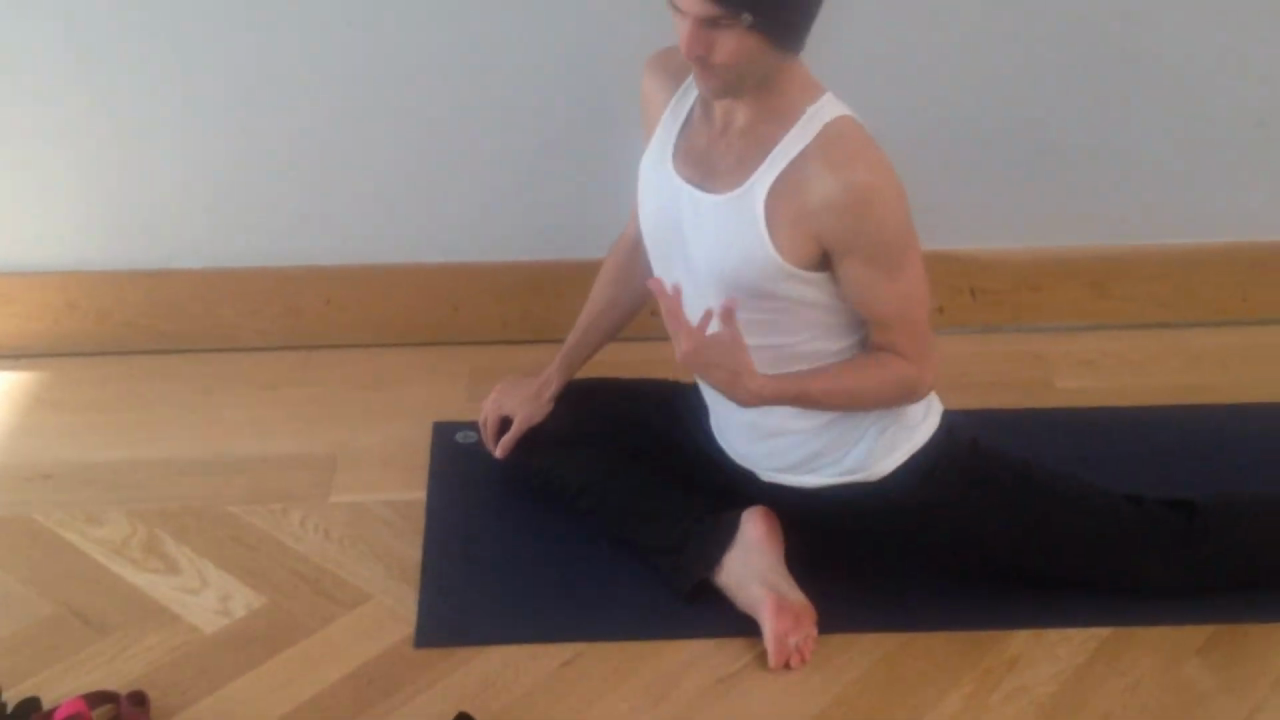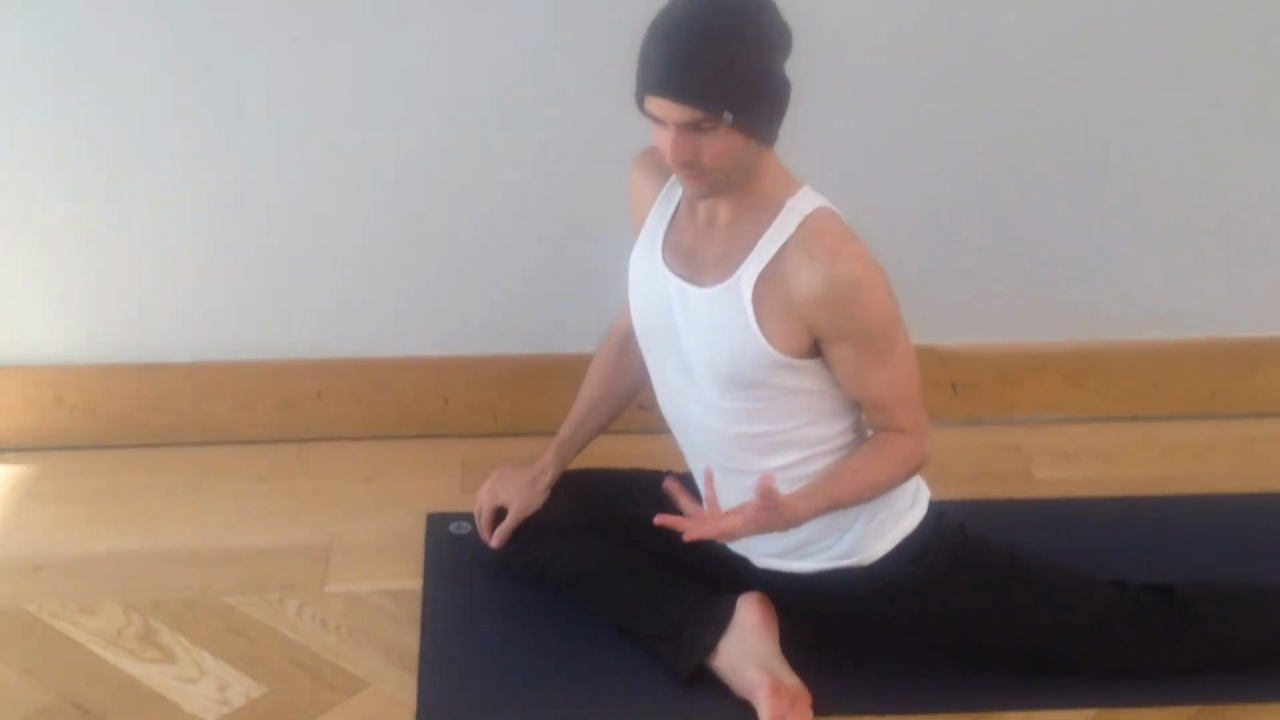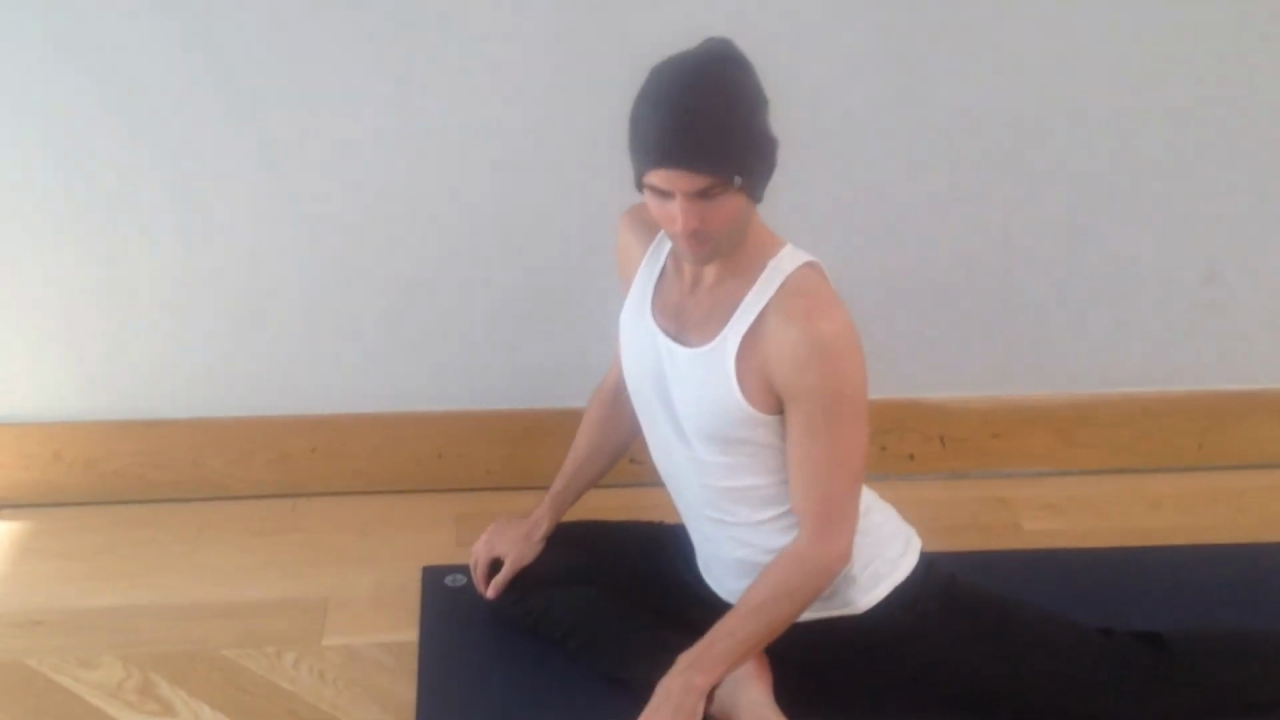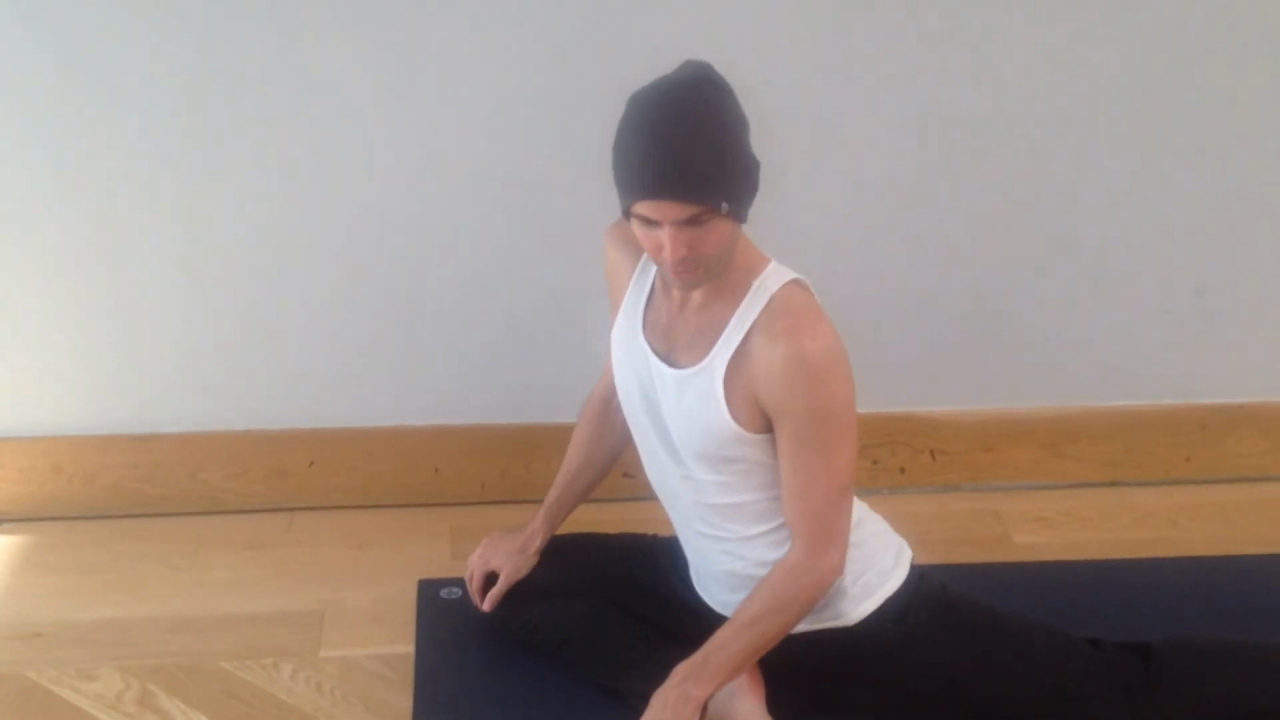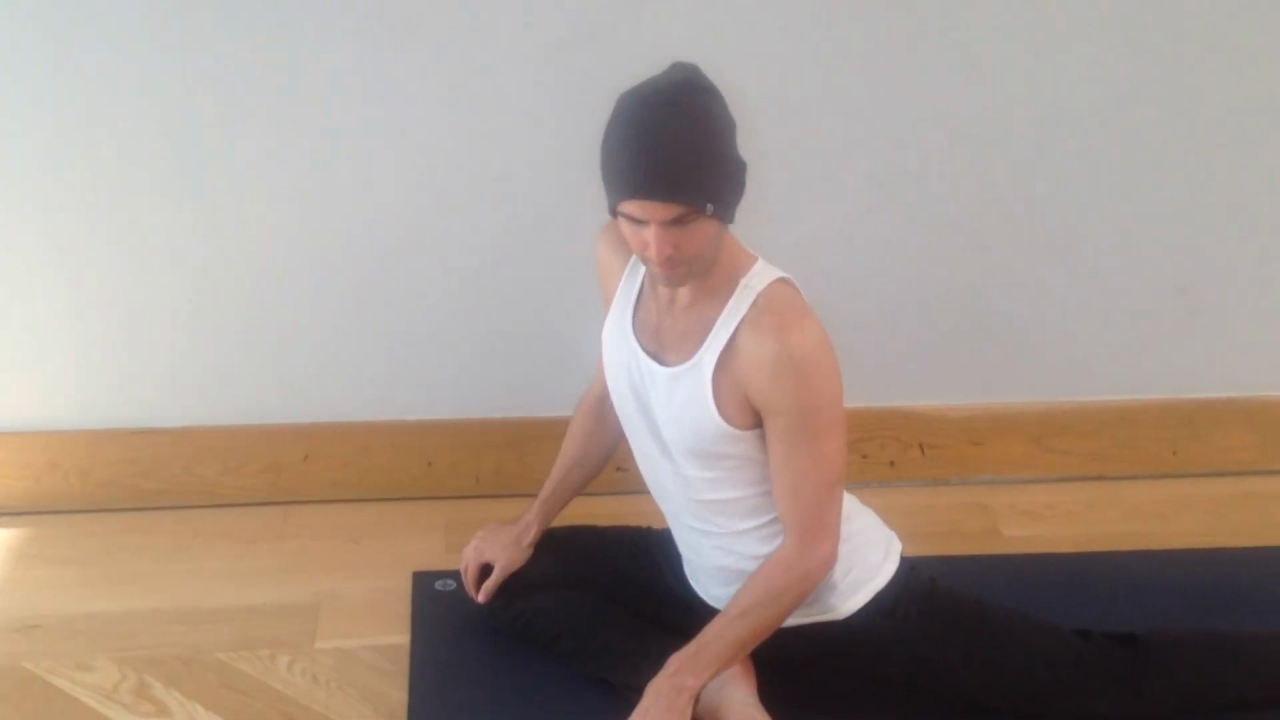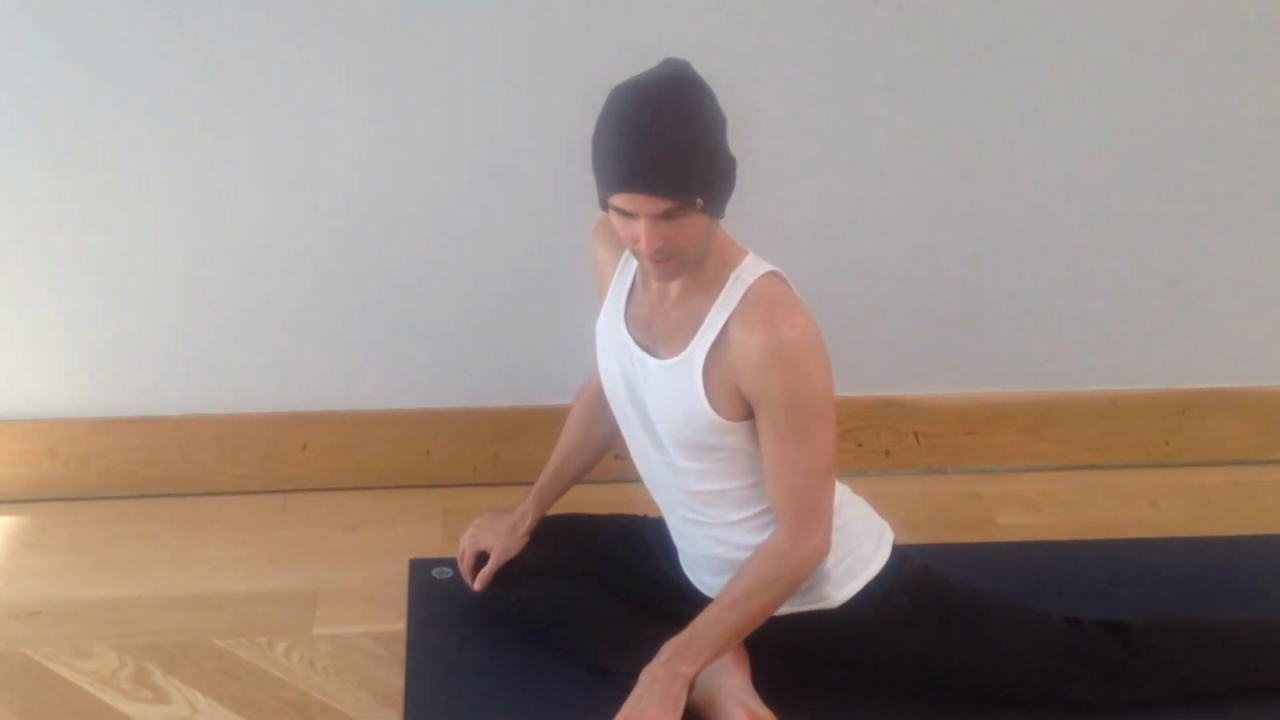
dt=0.4s
person 1, frame 1
left shoulder: (840, 175)
right shoulder: (667, 86)
left elbow: (909, 368)
right elbow: (647, 240)
left wrist: (756, 388)
right wrist: (555, 374)
left hip: (875, 472)
right hip: (735, 444)
left knee: (1143, 545)
right knee: (535, 436)
right ankle: (726, 551)
person 1, frame 2
left shoulder: (823, 265)
right shoulder: (651, 184)
left elbow: (906, 435)
right elbow: (639, 332)
left wrist: (776, 514)
right wrist: (549, 465)
left hip: (863, 559)
right hip: (729, 528)
left knee: (1130, 631)
right knee: (524, 527)
right ankle: (725, 633)
person 1, frame 3
left shoulder: (804, 323)
right shoulder: (639, 241)
left elbow: (824, 546)
right elbow: (627, 383)
right wrist: (543, 516)
left hip: (857, 604)
right hip: (724, 573)
right knee: (519, 575)
person 1, frame 4
left shoulder: (791, 341)
right shoulder: (626, 258)
left elbow: (817, 559)
right elbow: (616, 396)
right wrist: (536, 529)
left hip: (850, 616)
right hip: (716, 586)
right knee: (517, 586)
person 1, frame 5
left shoulder: (778, 338)
right shoulder: (618, 257)
left elbow: (809, 554)
right elbow: (611, 392)
right wrist: (531, 521)
left hip: (841, 609)
right hip: (710, 578)
right knee: (512, 578)
person 1, frame 6
left shoulder: (768, 330)
right shoulder: (611, 252)
left elbow: (802, 544)
right elbow: (610, 387)
right wrist: (526, 510)
left hip: (831, 598)
right hip: (702, 568)
right knee: (509, 565)
